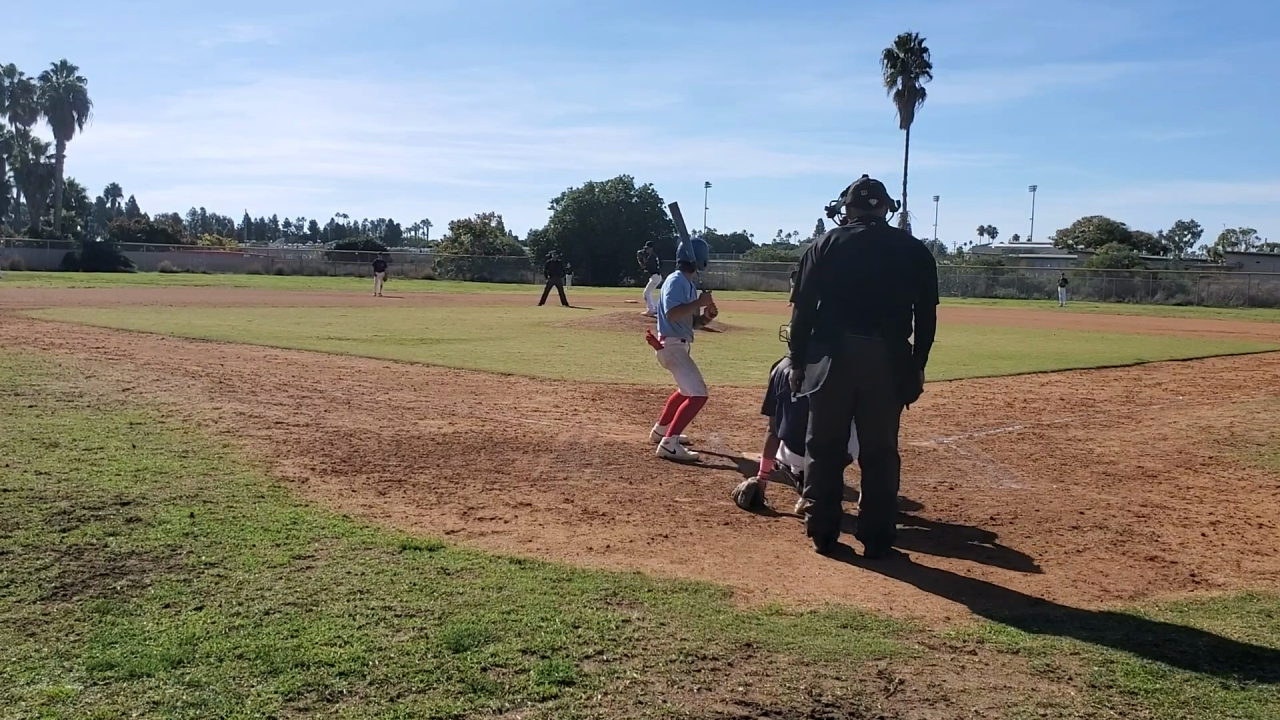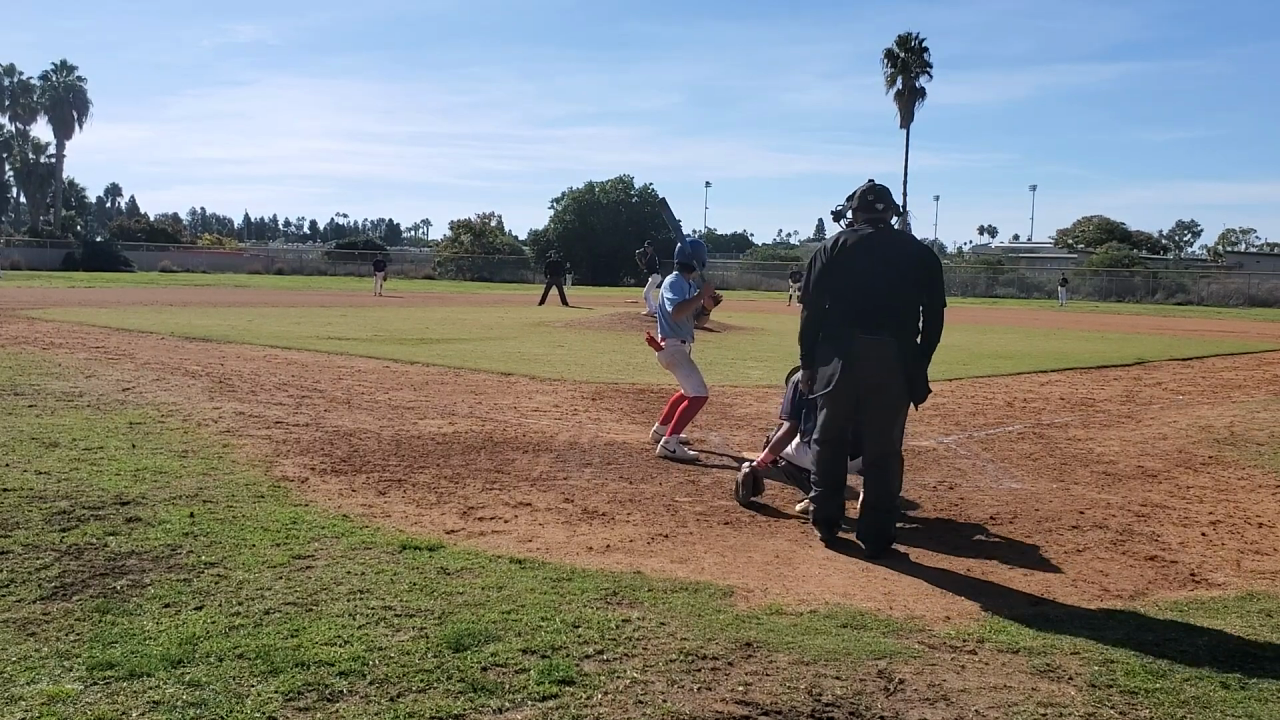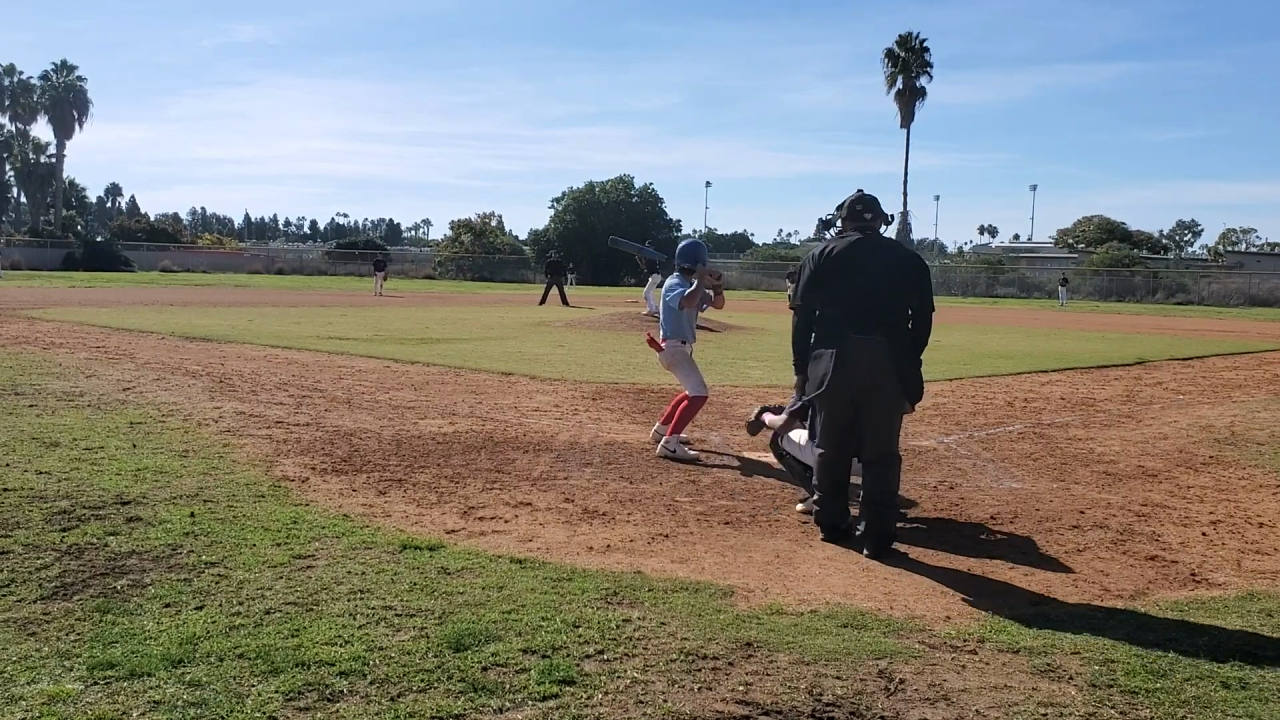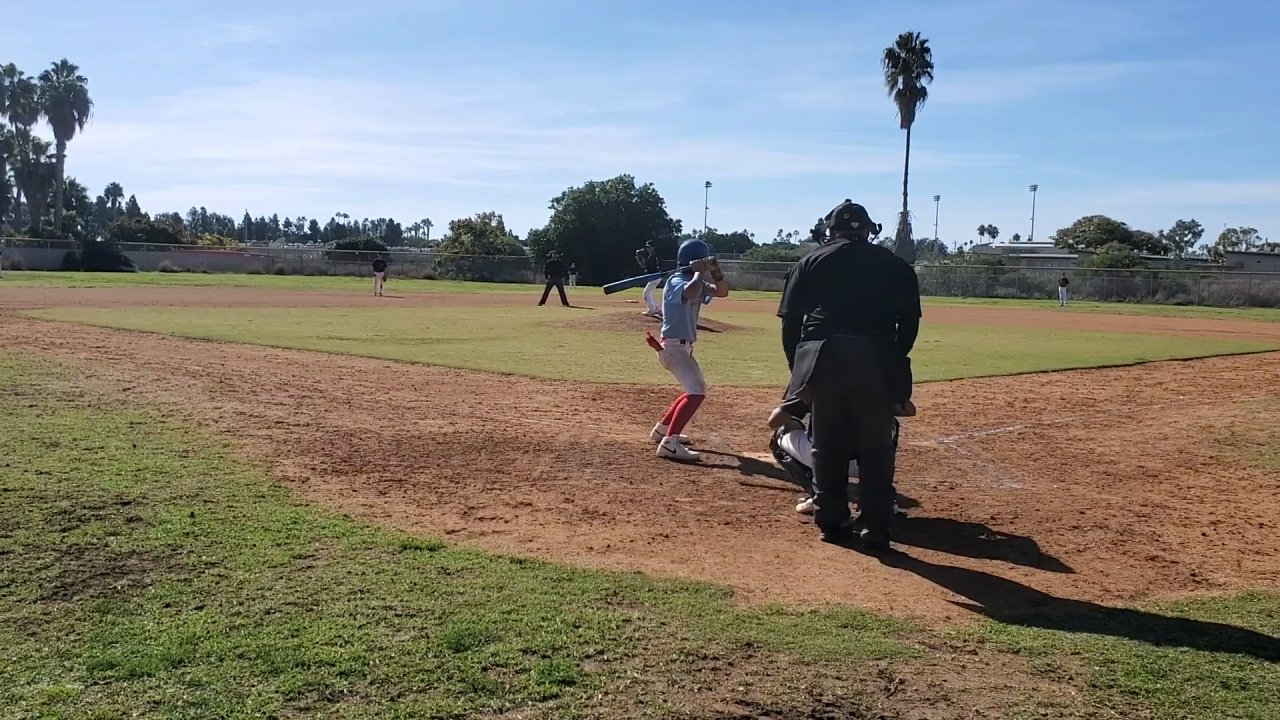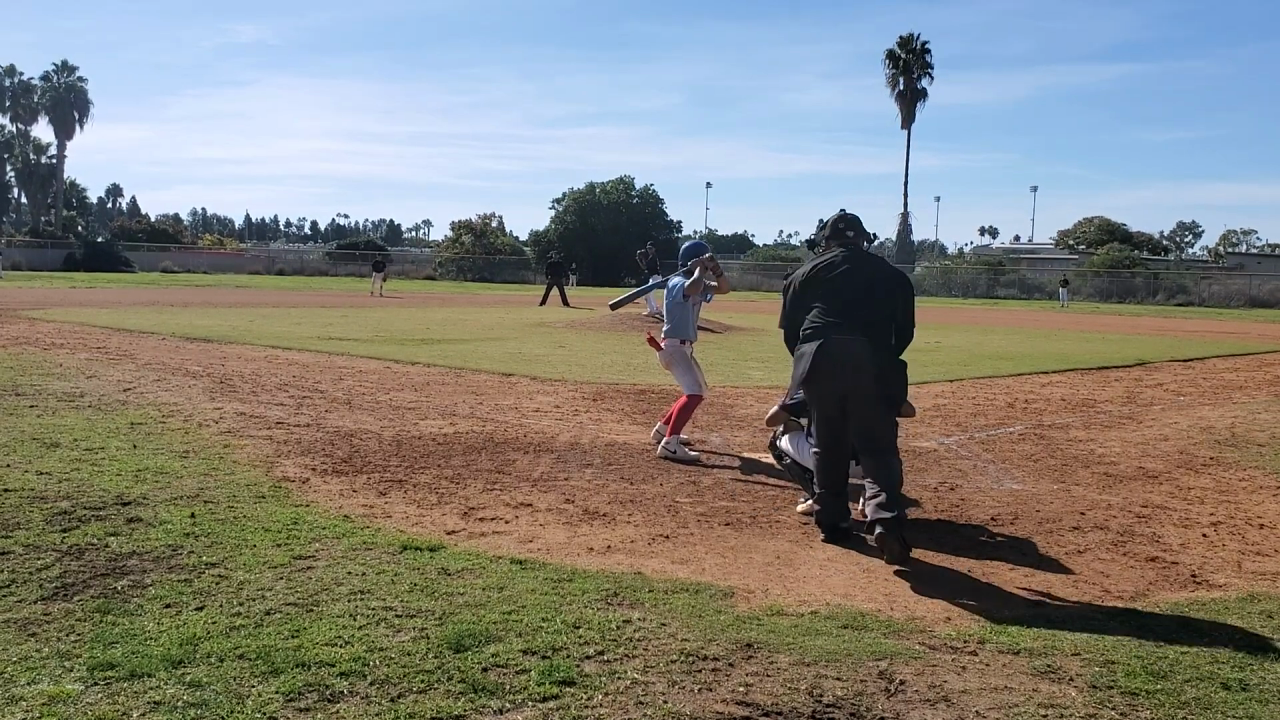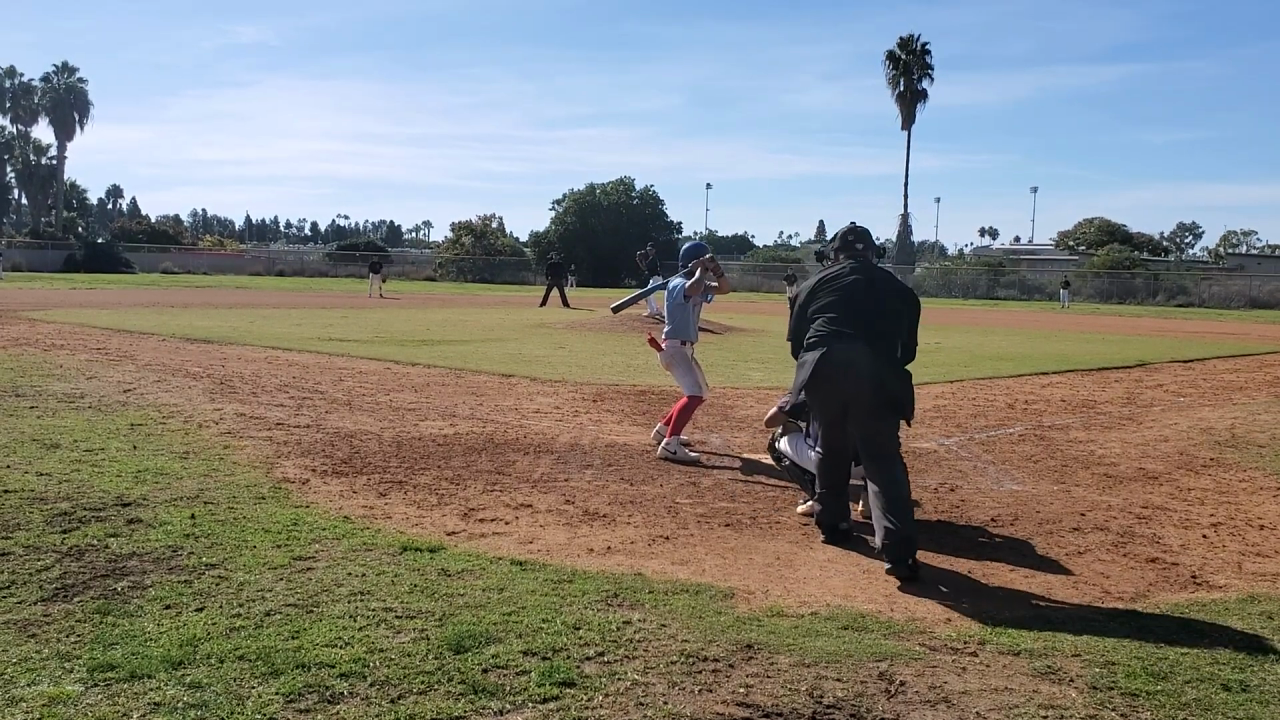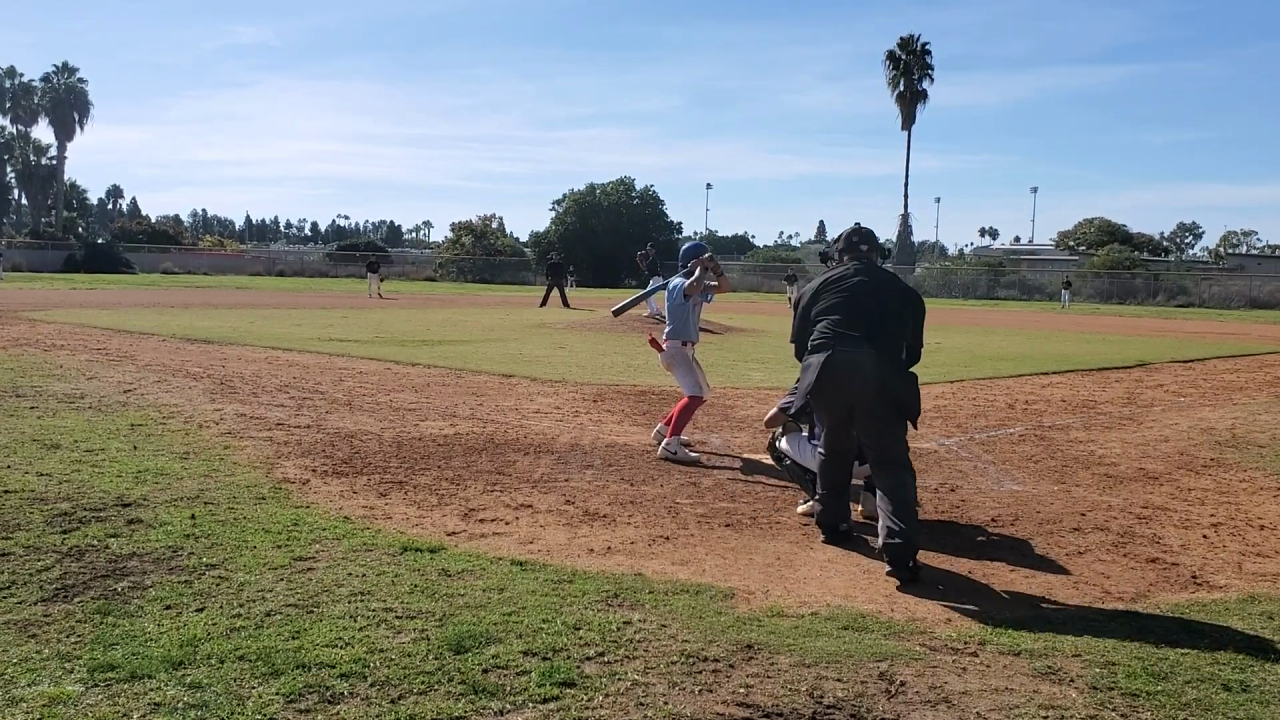
dt=0.3s
person 1, frame 1
left shoulder: (827, 245)
right shoulder: (914, 250)
left elbow: (803, 308)
right elbow: (926, 313)
left wrist: (798, 362)
right wrist: (918, 363)
left hip: (833, 356)
right hip: (888, 359)
left knee: (823, 448)
right knee: (880, 450)
left ankle: (823, 532)
right ankle: (875, 538)
person 1, frame 2
left shoulder: (835, 246)
right shoulder: (920, 253)
left elbow: (812, 310)
right elbow: (934, 316)
left wrist: (808, 363)
right wrist: (920, 362)
left hip: (841, 356)
right hip: (895, 359)
left knee: (830, 440)
right knee: (884, 451)
left ankle: (826, 520)
right ankle: (876, 536)
person 1, frame 3
left shoulder: (823, 254)
right shoulder: (908, 259)
left elbow: (803, 316)
right elbow: (923, 320)
left wrist: (802, 369)
right wrist: (908, 364)
left hip: (834, 358)
right hip: (888, 360)
left knee: (832, 446)
right knee: (881, 452)
left ankle: (832, 523)
right ankle: (876, 536)
person 1, frame 4
left shoulder: (811, 262)
right shoulder: (895, 265)
left elbow: (790, 322)
right elbow: (909, 324)
left wrist: (798, 368)
right wrist: (893, 364)
left hip: (822, 356)
right hip: (875, 359)
left knee: (827, 445)
right knee: (875, 447)
left ankle: (831, 522)
right ankle: (874, 525)
person 1, frame 5
left shoulder: (807, 272)
right shoulder: (889, 273)
left elbow: (790, 331)
right elbow: (903, 333)
left hip: (820, 357)
right hip: (869, 360)
left knee: (829, 444)
right knee: (878, 447)
left ankle: (832, 522)
right ankle: (886, 522)
person 1, frame 6
left shoulder: (815, 283)
right shoulder: (896, 287)
left elbow: (796, 342)
right elbow: (907, 349)
left hip: (822, 366)
right hip: (874, 370)
left knee: (832, 447)
right knee: (883, 458)
left ankle: (832, 524)
right ankle: (898, 550)
person 1, frame 7
left shoulder: (818, 285)
right shoulder: (901, 289)
left elbow: (799, 345)
right elbow: (912, 352)
left hip: (825, 368)
right hip: (879, 373)
left knee: (834, 447)
right knee: (891, 461)
left ankle: (832, 524)
right ankle: (899, 552)
person 2, frame 1
left shoulder: (689, 285)
right shoulder: (675, 281)
right elbow: (672, 313)
left wrist: (705, 315)
right wrist: (700, 302)
left hip: (679, 345)
right hip: (671, 346)
left knee: (687, 390)
right knee: (699, 393)
left ankle: (661, 430)
right ankle: (668, 444)
person 2, frame 2
left shoulder: (690, 285)
right shoulder: (674, 282)
right elbow: (677, 312)
left wrist: (707, 304)
right wrist: (701, 294)
left hip: (680, 346)
right hip: (672, 347)
left knee: (689, 391)
right knee: (699, 394)
left ankle: (661, 430)
right ankle: (669, 443)
person 2, frame 3
left shoulder: (692, 284)
right shoulder: (674, 283)
left elbow: (718, 304)
right elbow: (688, 303)
left wrist: (716, 285)
right wrist: (700, 280)
left hip: (683, 347)
right hip: (673, 347)
left knee: (693, 391)
right knee: (699, 394)
left ankle: (662, 429)
right ankle: (669, 443)
person 2, frame 4
left shoulder: (693, 282)
right shoulder: (675, 282)
left elbow: (722, 292)
right elbow: (692, 294)
left wrist: (715, 272)
right wrist: (700, 272)
left hip: (684, 346)
right hip: (672, 346)
left knee: (695, 390)
right knee: (696, 392)
left ankle: (662, 429)
right ankle: (669, 443)
person 2, frame 5
left shoulder: (696, 283)
right shoulder: (676, 283)
left elbow: (724, 288)
right elbow: (693, 289)
left wrist: (714, 268)
right wrist: (700, 269)
left hip: (685, 347)
right hip: (672, 347)
left knee: (699, 391)
right knee: (694, 392)
left ankle: (663, 429)
right ankle: (669, 444)
person 2, frame 6
left shoulder: (696, 284)
right shoulder: (677, 284)
left elbow: (724, 288)
right elbow: (694, 289)
left wrist: (715, 268)
right wrist: (702, 269)
left hip: (686, 348)
right hip: (673, 348)
left knee: (700, 392)
right knee: (694, 393)
left ankle: (664, 430)
right ankle: (669, 445)
person 2, frame 7
left shoulder: (698, 285)
right shoulder: (677, 284)
left elbow: (724, 287)
right elbow: (693, 287)
left wrist: (714, 267)
right wrist: (700, 269)
left hip: (686, 349)
right hip: (674, 348)
left knee: (701, 393)
right knee: (695, 394)
left ankle: (664, 430)
right ankle: (670, 445)
